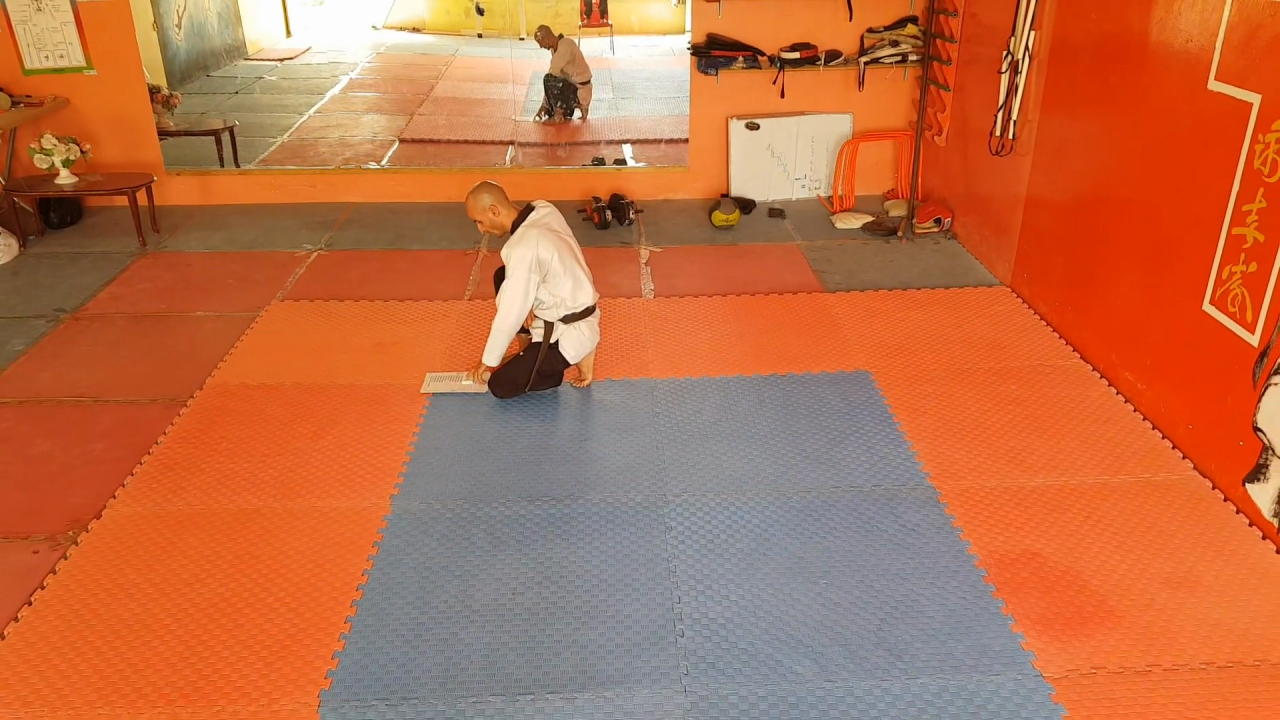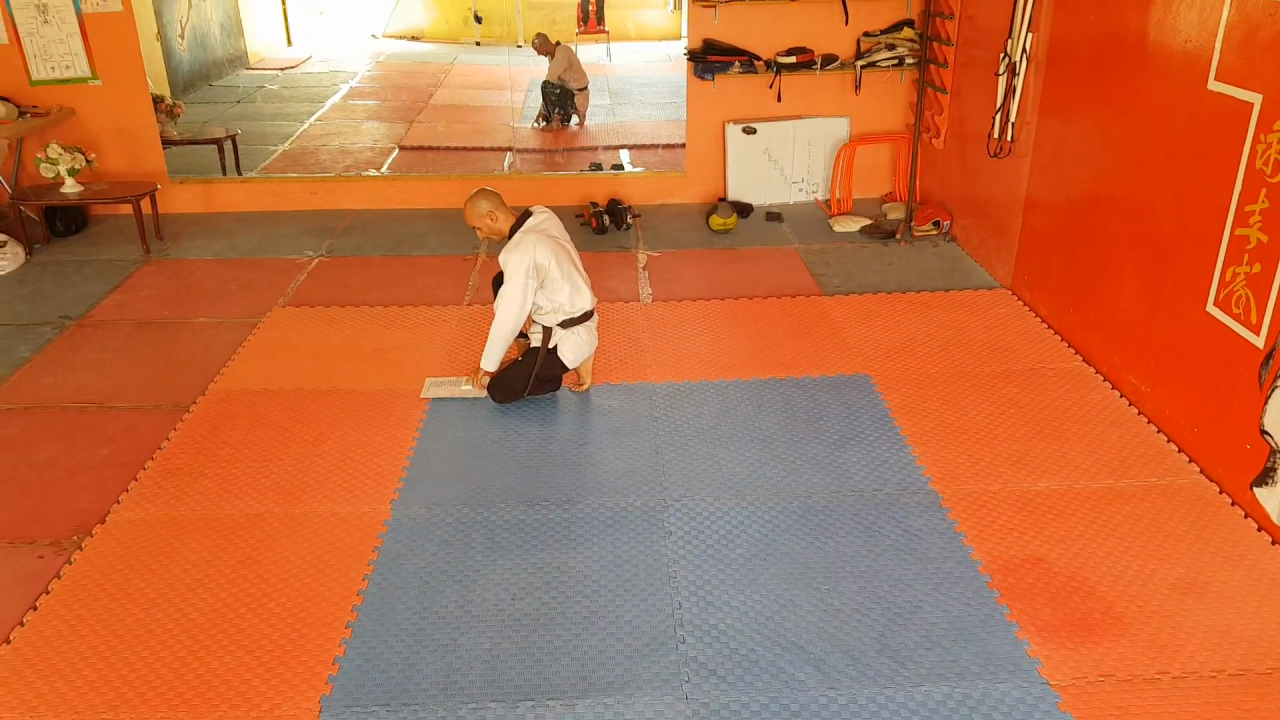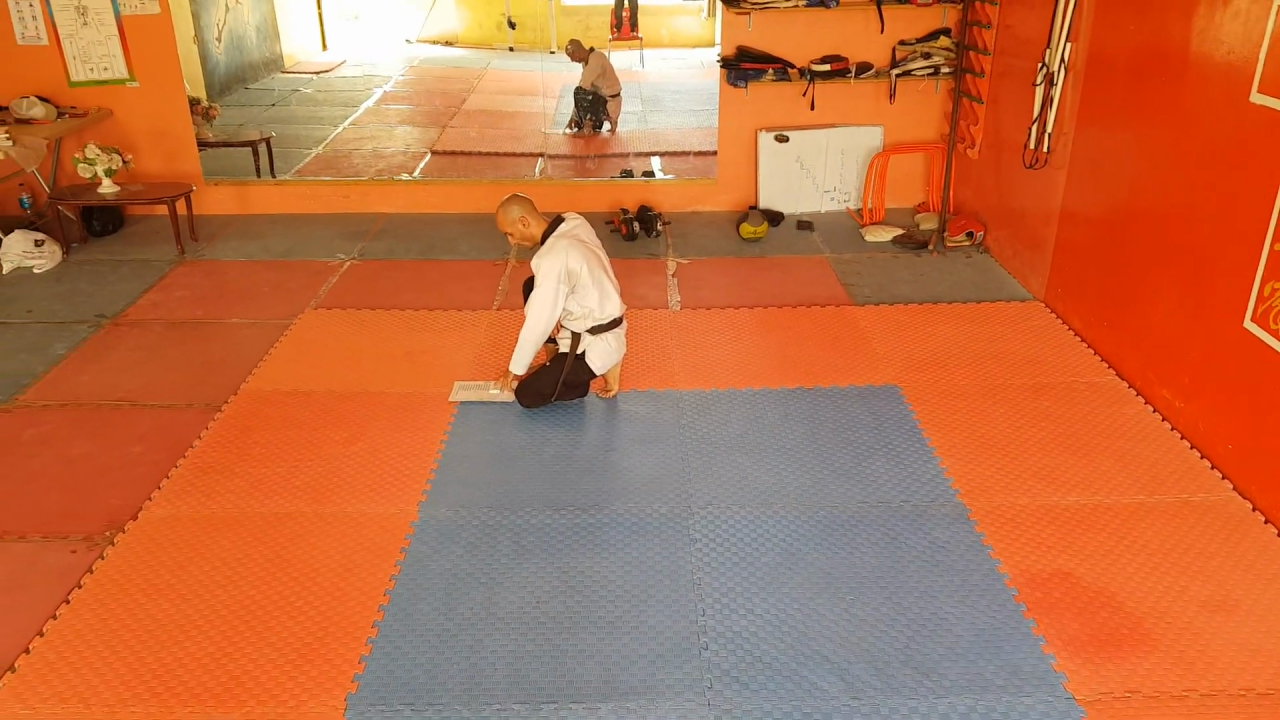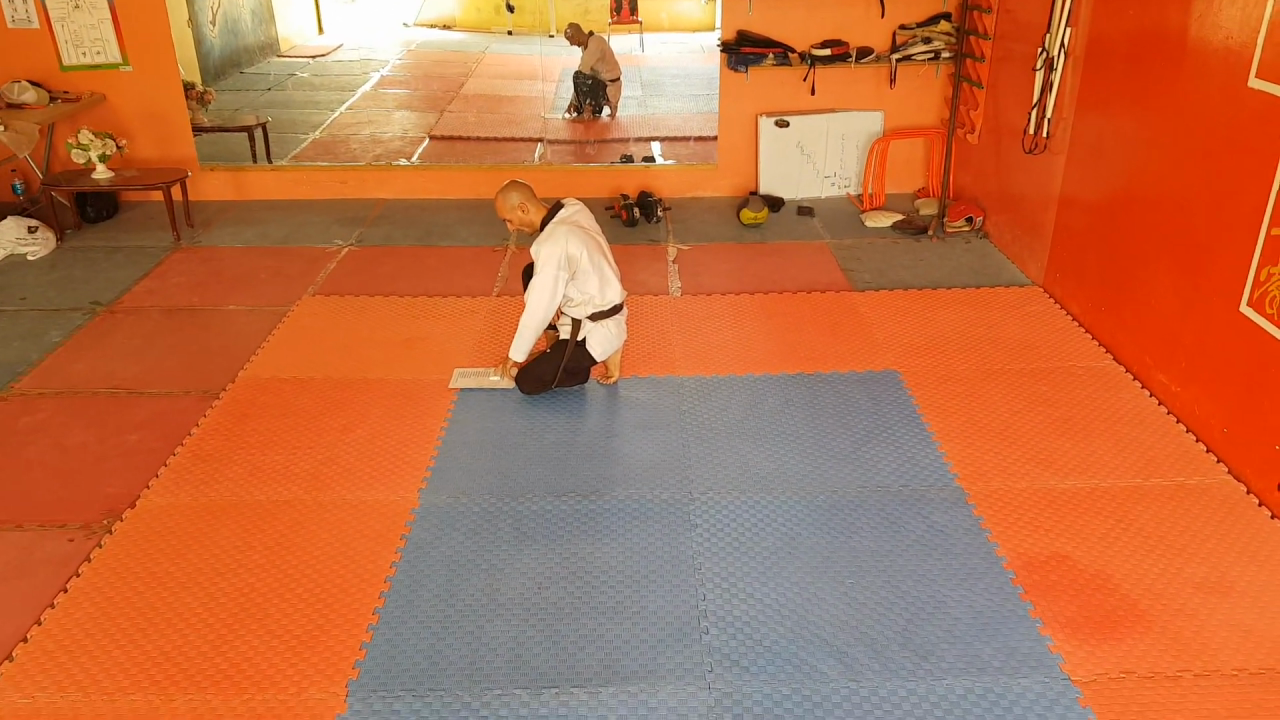
dt=0.5s
person 1, frame 1
left shoulder: (523, 248)
right shoulder: (544, 209)
left elbow: (509, 315)
left wrist: (488, 361)
right wrist: (526, 302)
left hip: (570, 334)
right hip: (575, 306)
left knee: (500, 386)
right knee: (504, 278)
left ankle: (576, 355)
right ankle: (527, 350)
person 1, frame 2
left shoulder: (521, 253)
right shoulder: (542, 215)
left elbow: (507, 320)
left wrist: (486, 366)
right wrist: (523, 307)
left hip: (569, 337)
right hip: (573, 310)
left knee: (499, 391)
right knee: (502, 283)
left ankle: (573, 359)
right ankle: (527, 356)
person 1, frame 3
left shoulder: (553, 258)
right shoulder: (574, 222)
left elbow: (537, 324)
left wrist: (514, 369)
right wrist: (553, 312)
left hip: (597, 344)
right hip: (602, 317)
left knee: (526, 395)
right knee: (532, 289)
left ankle: (602, 366)
right ankle: (555, 361)
person 1, frame 4
left shoulder: (553, 245)
right shoulder: (573, 207)
left elbow: (537, 311)
left wrist: (514, 356)
right wrist: (552, 298)
left hip: (597, 331)
right hip: (602, 303)
left knee: (527, 382)
right knee: (532, 274)
left ankle: (602, 353)
right ankle: (556, 346)
